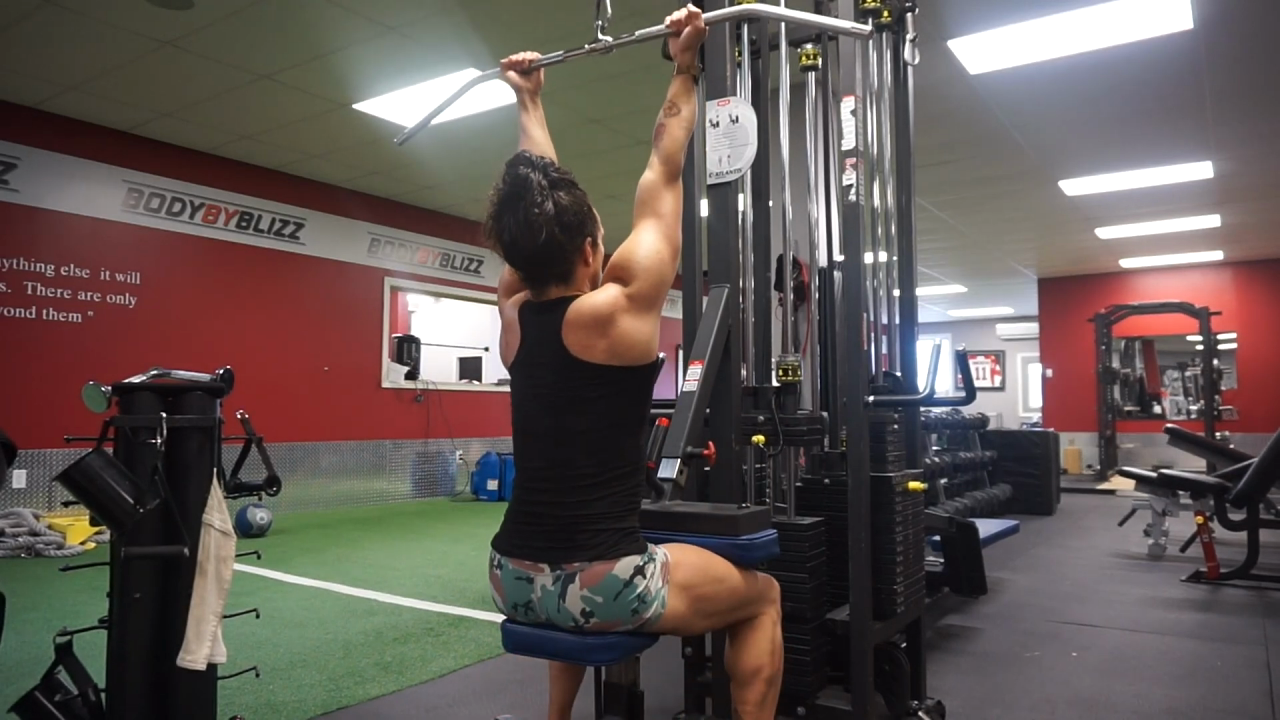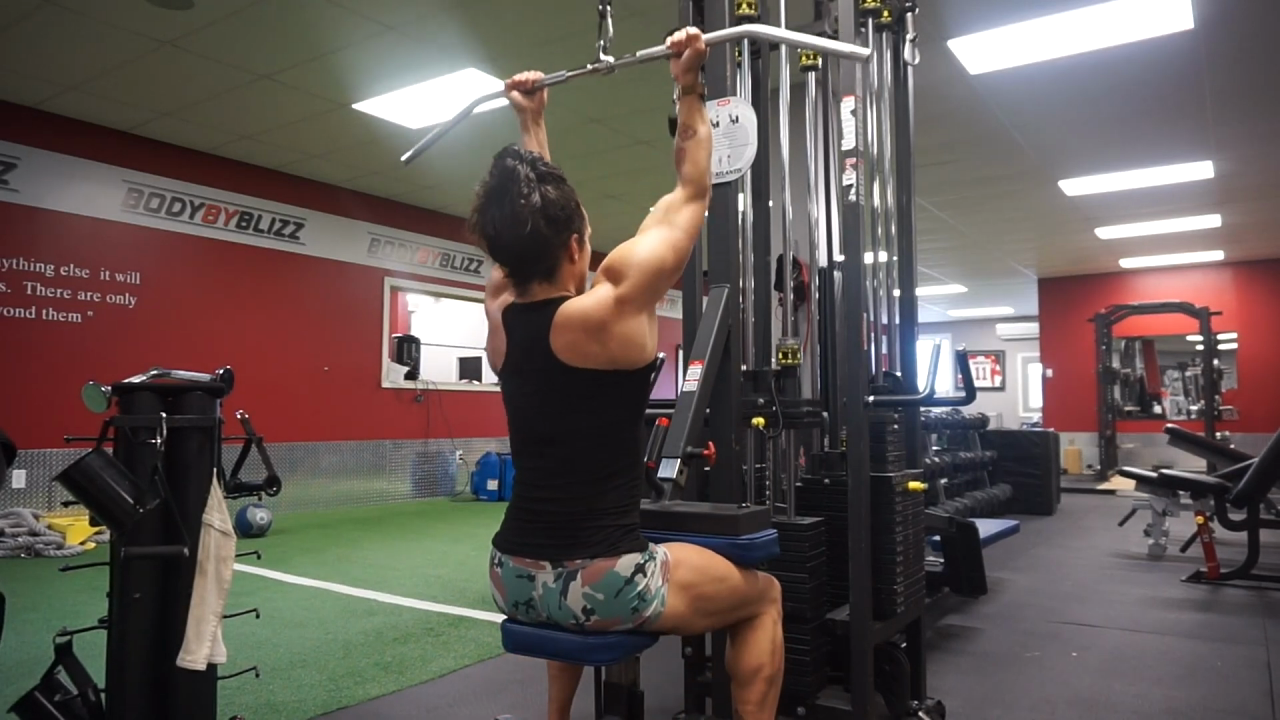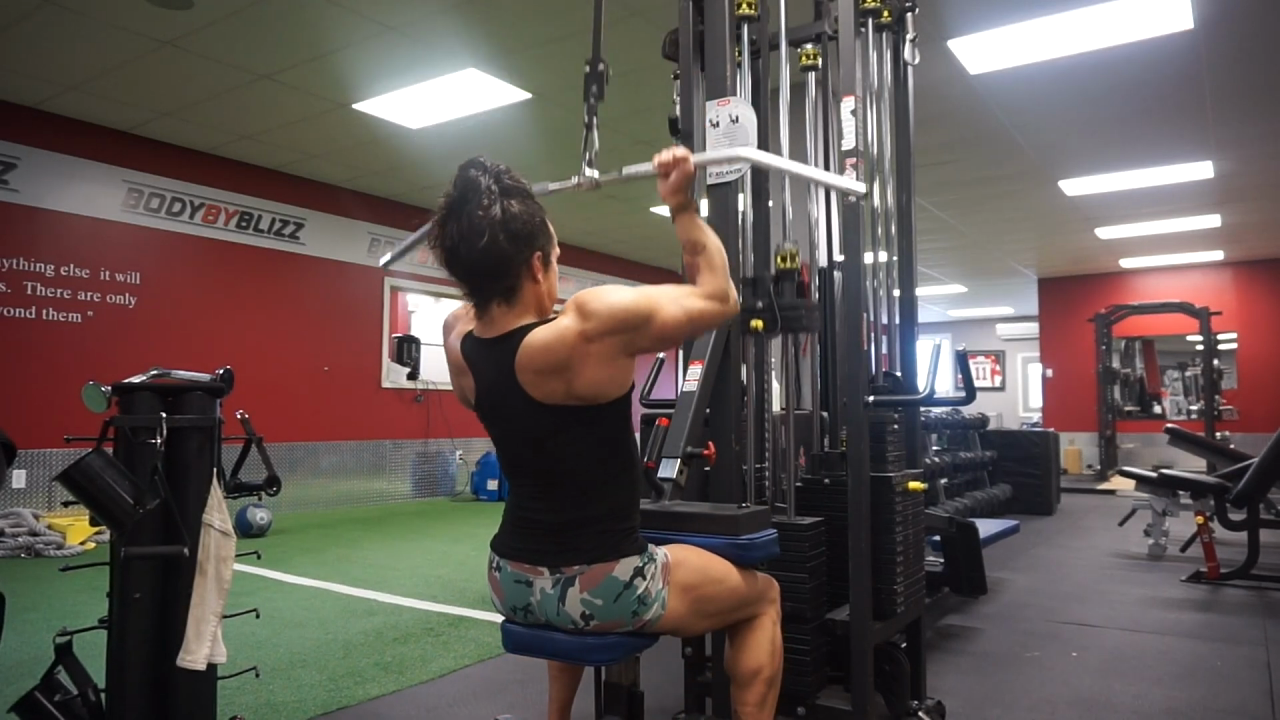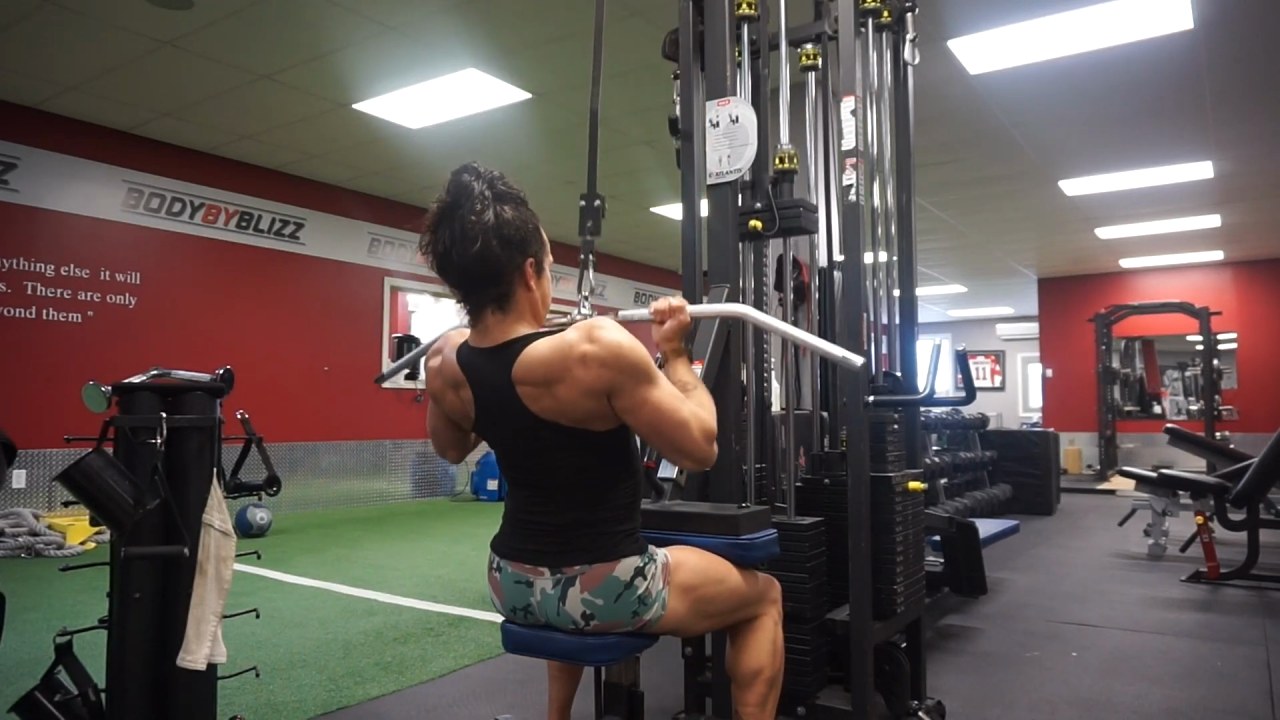
dt=0.4s
person 1, frame 1
left shoulder: (514, 310)
right shoulder: (620, 308)
left elbow: (538, 193)
right elbow: (663, 174)
left wrist: (528, 103)
right wrist: (685, 70)
left hip: (513, 580)
right hip: (598, 585)
right knee: (760, 596)
person 1, frame 2
left shoulder: (497, 308)
right shoulder: (613, 305)
left elbow: (528, 218)
right elbow: (693, 193)
left wrist: (529, 124)
right wrist: (689, 90)
left hip: (515, 579)
right hip: (598, 584)
right knee: (762, 595)
person 1, frame 3
left shoulder: (457, 339)
right shoulder: (590, 327)
right elbow: (717, 300)
left wrist: (494, 223)
right wrist: (683, 207)
left hip: (513, 584)
right hip: (603, 588)
right knee: (761, 597)
person 1, frame 4
left shoulder: (443, 364)
right shoulder: (593, 350)
right elbow: (702, 447)
right wrist: (674, 353)
left hip: (512, 585)
right hip: (602, 589)
right knee: (763, 596)
